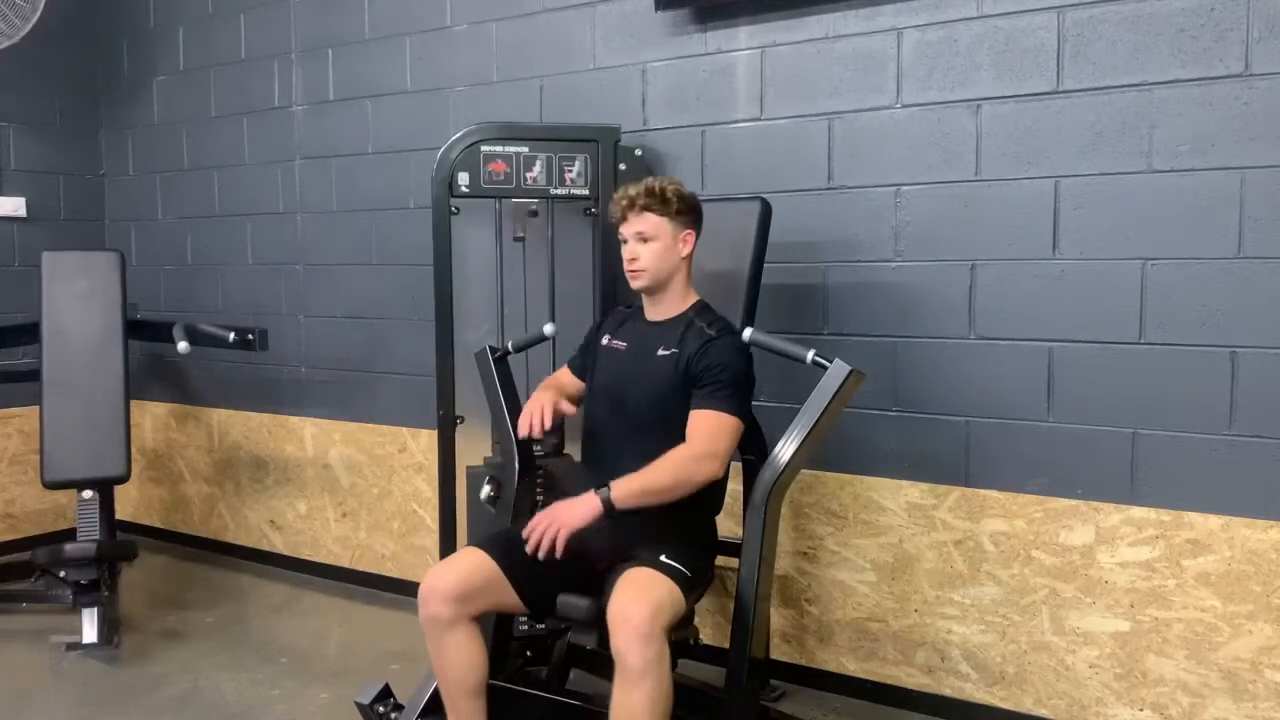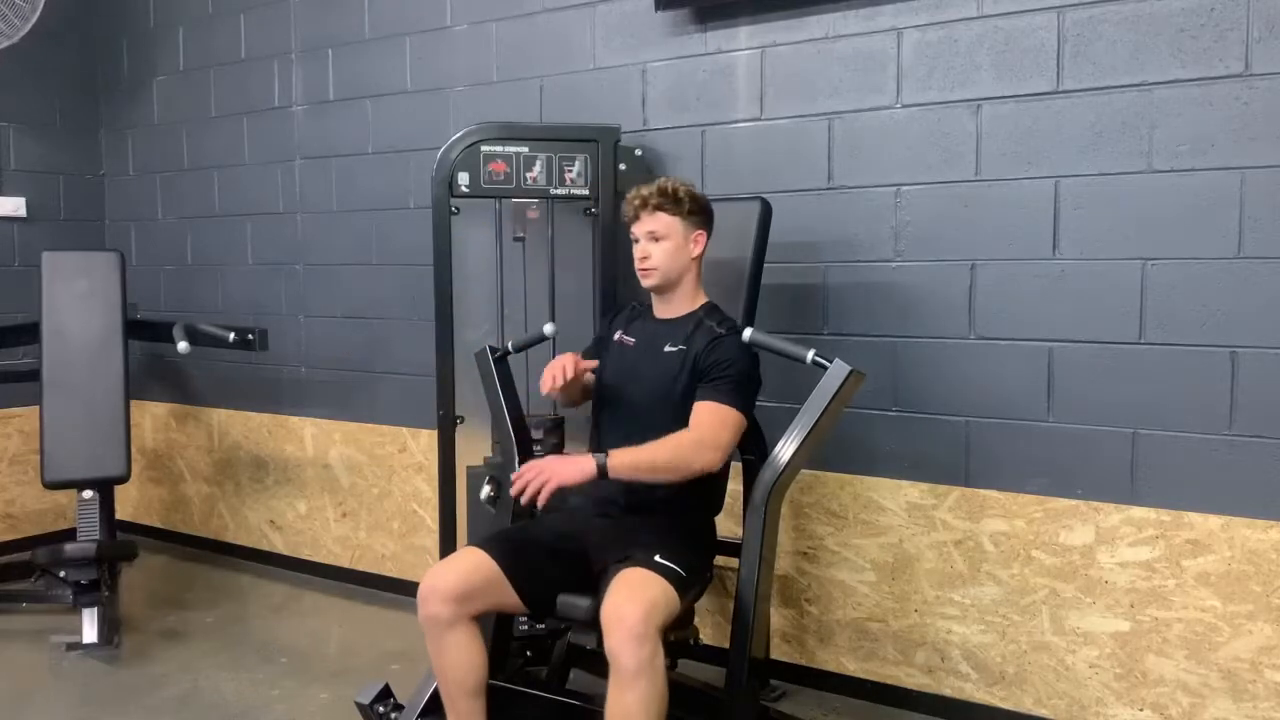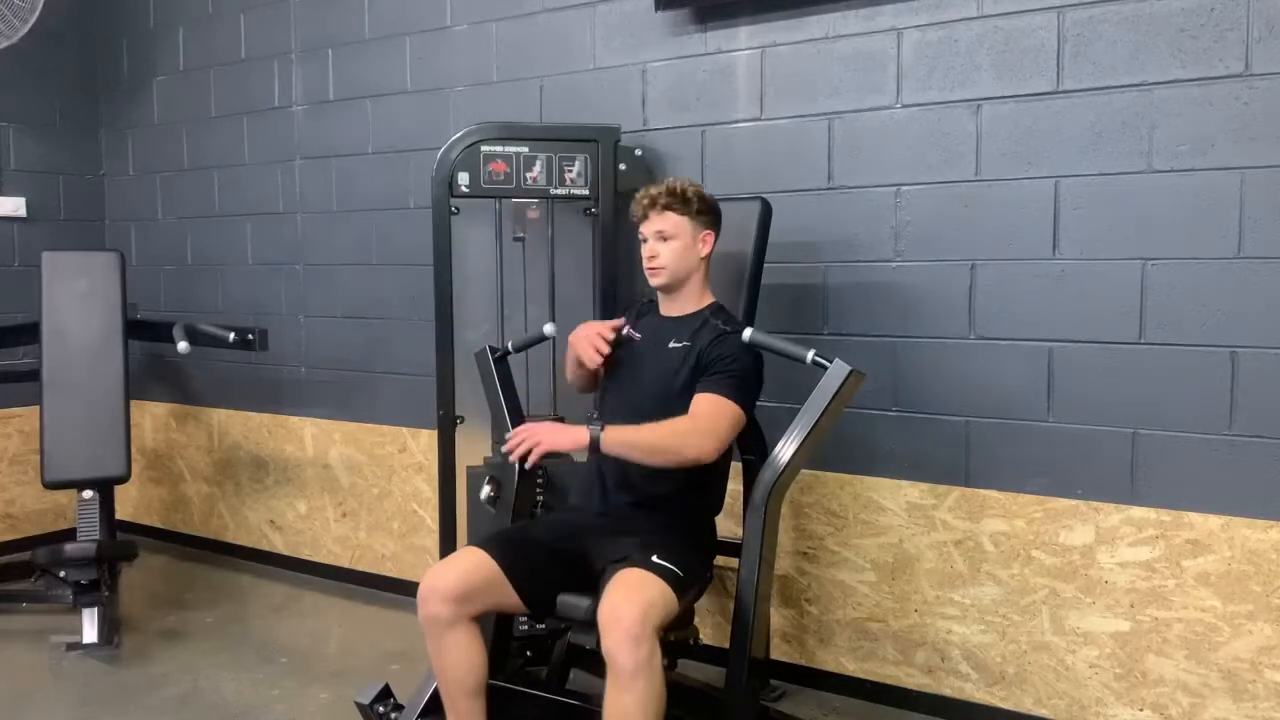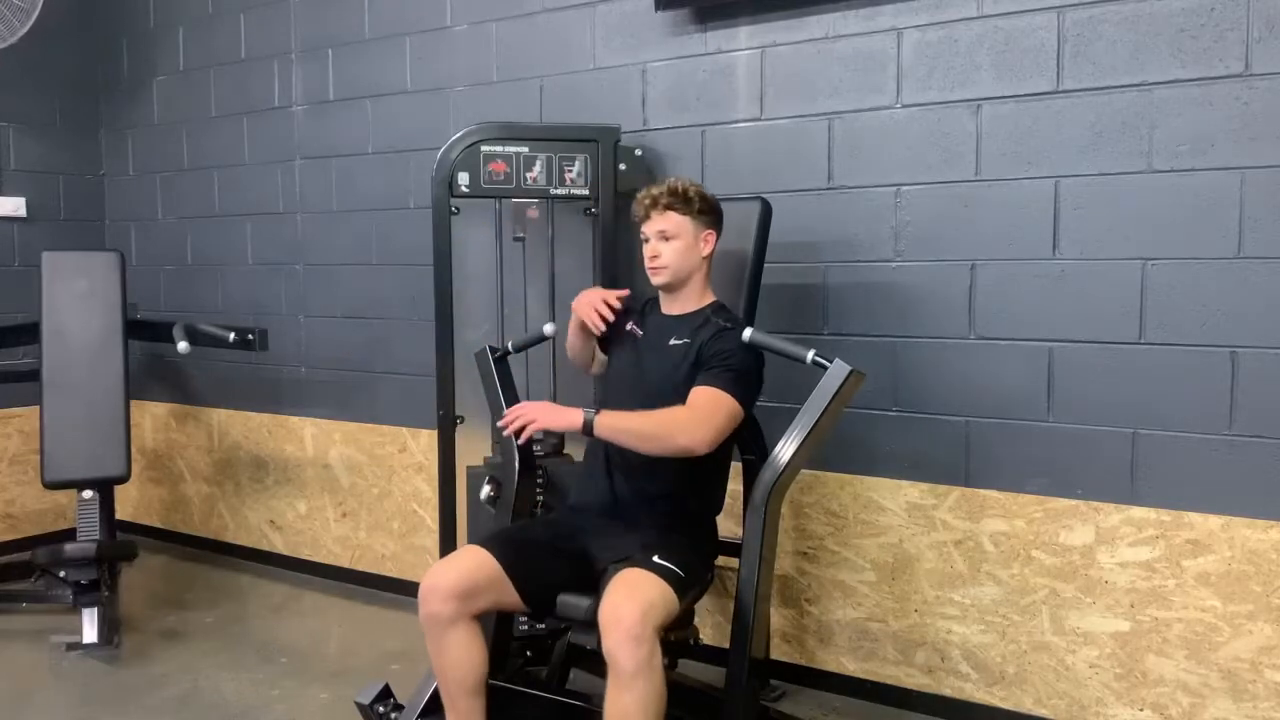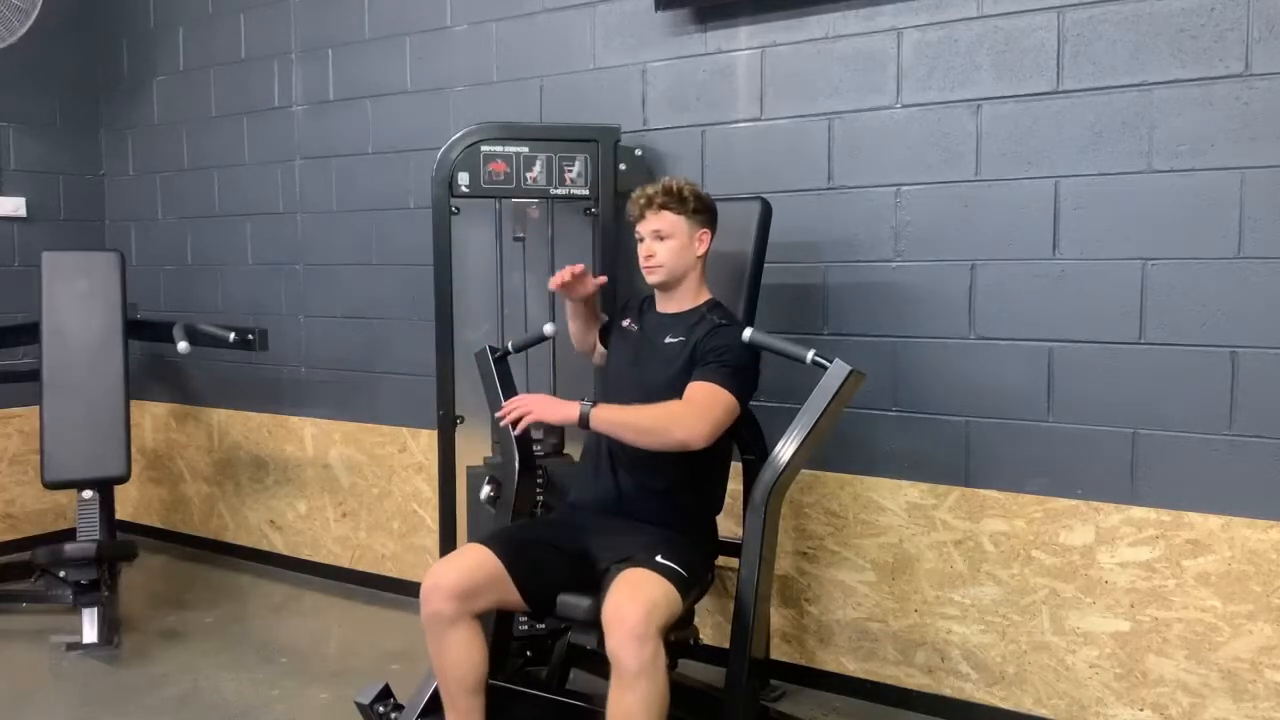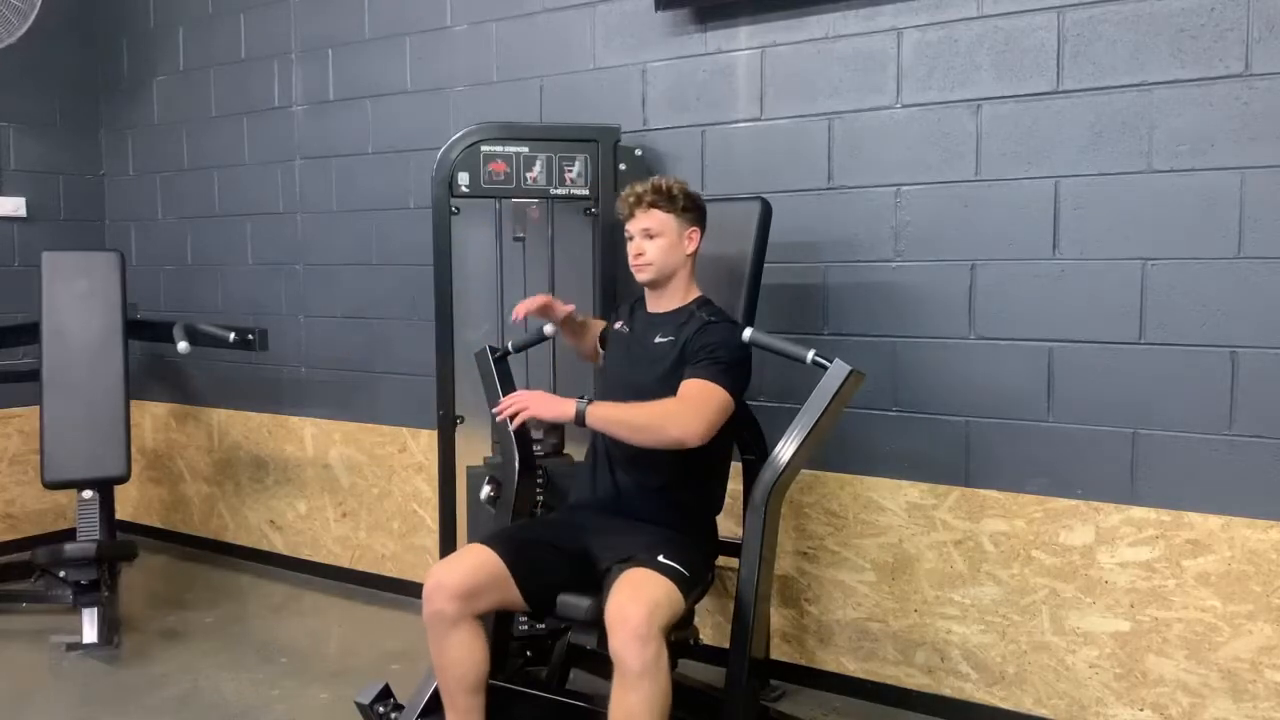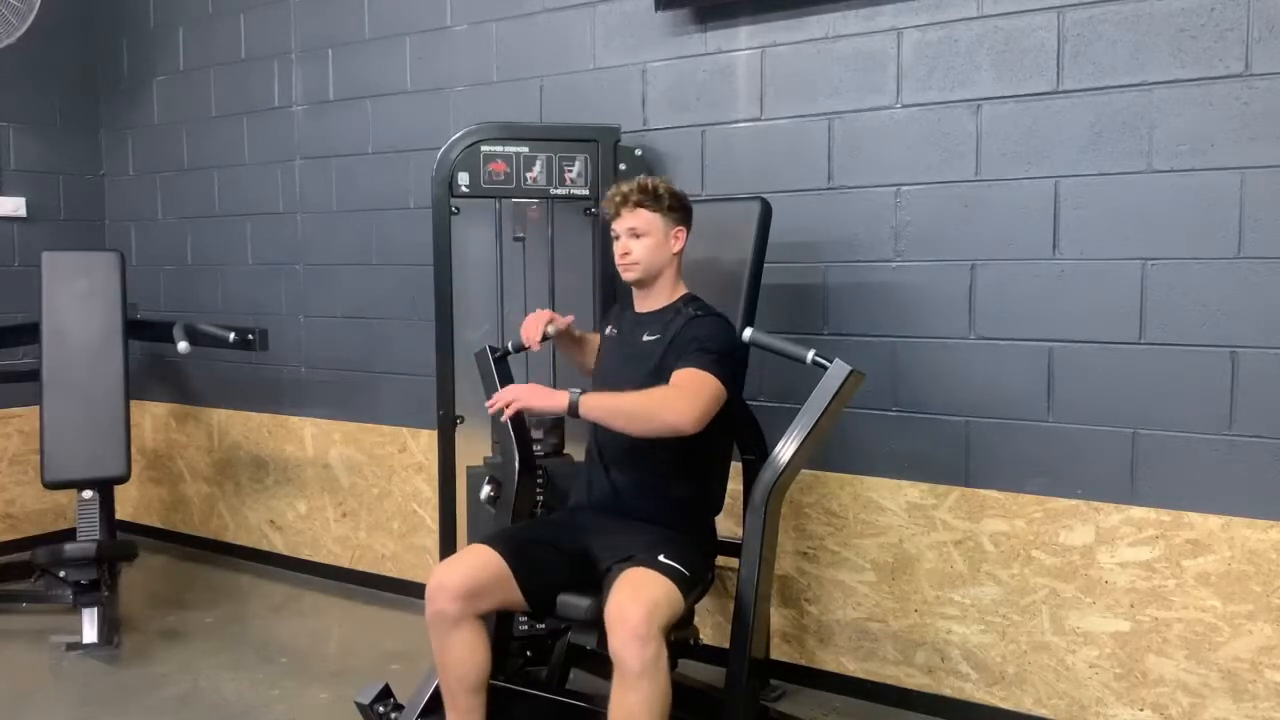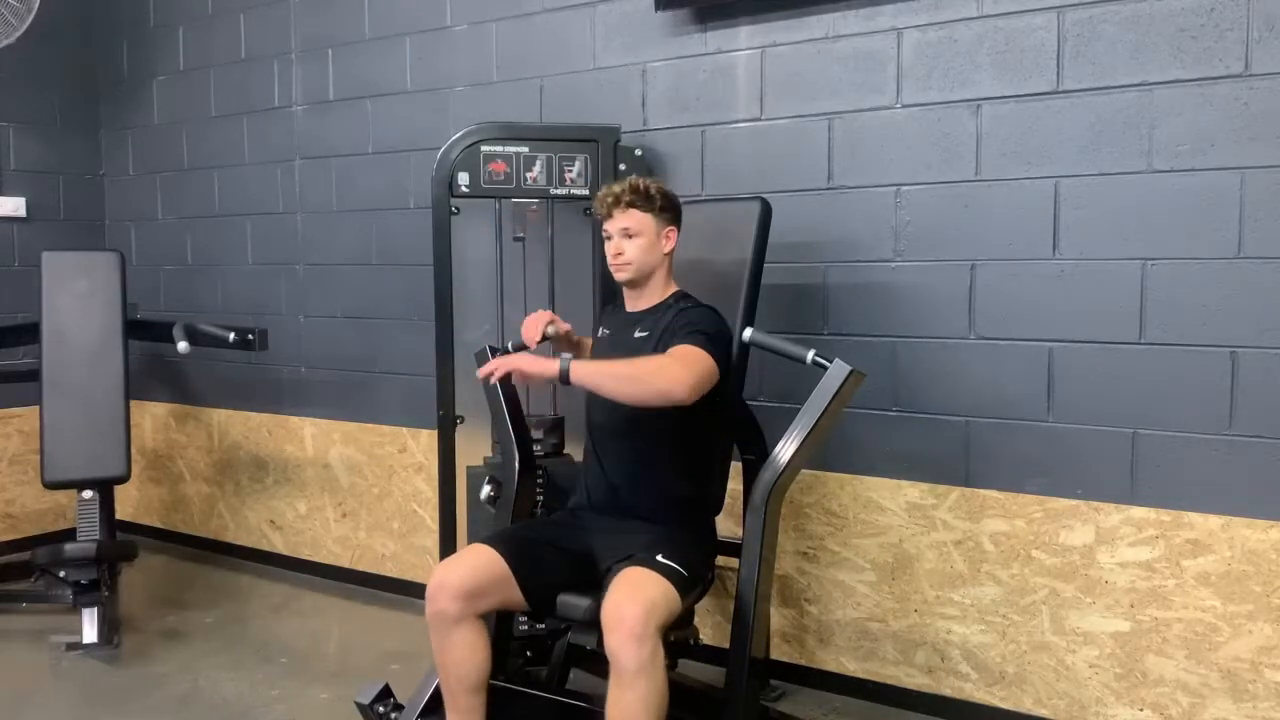
dt=0.1s
person 1, frame 1
left shoulder: (717, 345)
right shoulder: (612, 326)
left elbow: (705, 458)
right elbow: (565, 385)
left wrist: (599, 501)
right wrist: (546, 394)
left hip: (667, 532)
right hip: (588, 520)
left knee: (632, 621)
right knee: (440, 593)
person 1, frame 2
left shoulder: (724, 345)
right shoulder: (623, 324)
left elbow: (705, 449)
right elbow: (575, 394)
left wrist: (589, 465)
right wrist: (563, 371)
left hip: (666, 531)
right hip: (581, 519)
left knee: (627, 622)
right knee: (440, 592)
person 1, frame 3
left shoulder: (728, 343)
right shoulder: (632, 320)
left elbow: (702, 441)
right elbow: (583, 380)
left wrist: (584, 438)
right wrist: (578, 341)
left hip: (666, 530)
right hip: (583, 518)
left knee: (624, 622)
right knee: (440, 592)
person 1, frame 4
left shoulder: (728, 341)
right shoulder: (634, 315)
left elbow: (696, 432)
right elbow: (586, 359)
left wrist: (579, 419)
right wrist: (581, 312)
left hip: (666, 533)
right hip: (585, 517)
left knee: (625, 623)
right knee: (441, 590)
person 1, frame 5
left shoulder: (724, 338)
right shoulder: (633, 313)
left elbow: (692, 427)
right elbow: (588, 344)
left wrist: (575, 411)
right wrist: (575, 299)
left hip: (667, 531)
right hip: (586, 516)
left knee: (629, 622)
right knee: (443, 589)
person 1, frame 6
left shoulder: (716, 335)
right shoulder: (629, 314)
left elbow: (689, 425)
left wrist: (571, 409)
right wrist: (565, 317)
left hip: (666, 531)
right hip: (586, 517)
left knee: (632, 622)
right knee: (445, 589)
person 1, frame 7
left shoulder: (705, 329)
right shoulder: (621, 318)
left elbow: (683, 411)
left wrist: (564, 400)
right wrist: (563, 333)
left hip: (666, 530)
right hip: (586, 519)
left knee: (632, 622)
right knee: (447, 589)
person 1, frame 8
left shoulder: (695, 319)
right shoulder: (614, 321)
left elbow: (677, 383)
left wrist: (556, 367)
right wrist: (560, 341)
left hip: (665, 531)
right hip: (586, 519)
left knee: (628, 621)
right knee: (449, 589)
